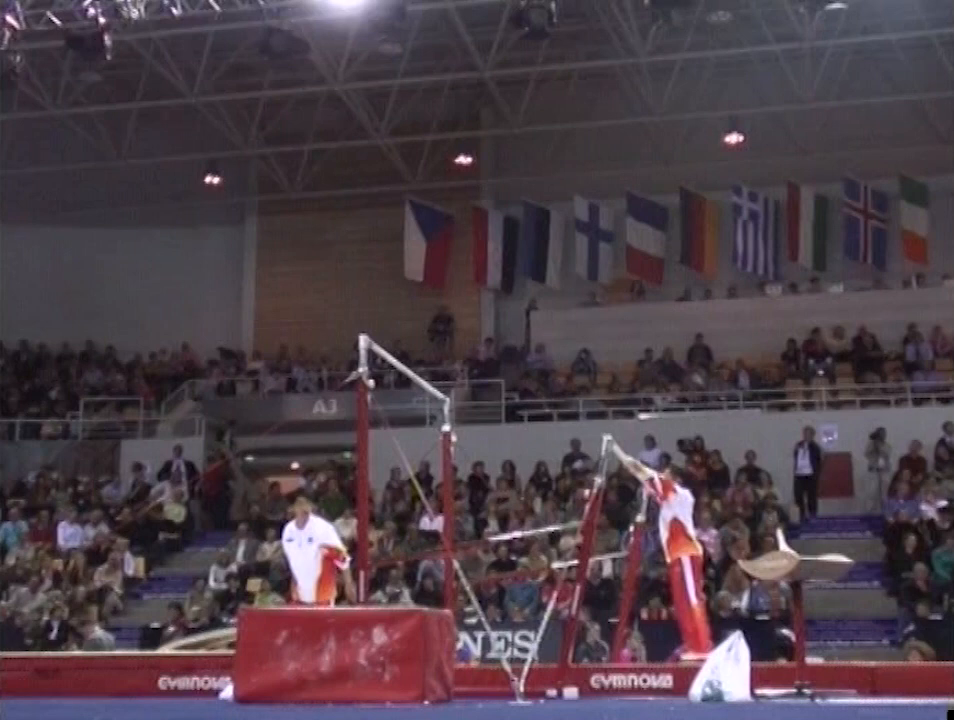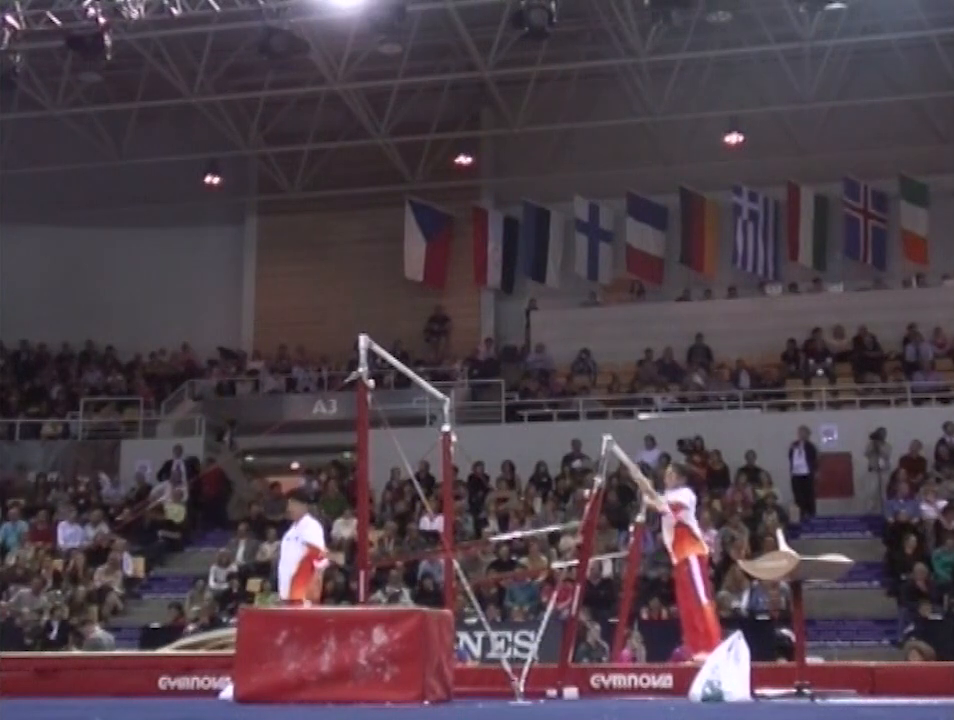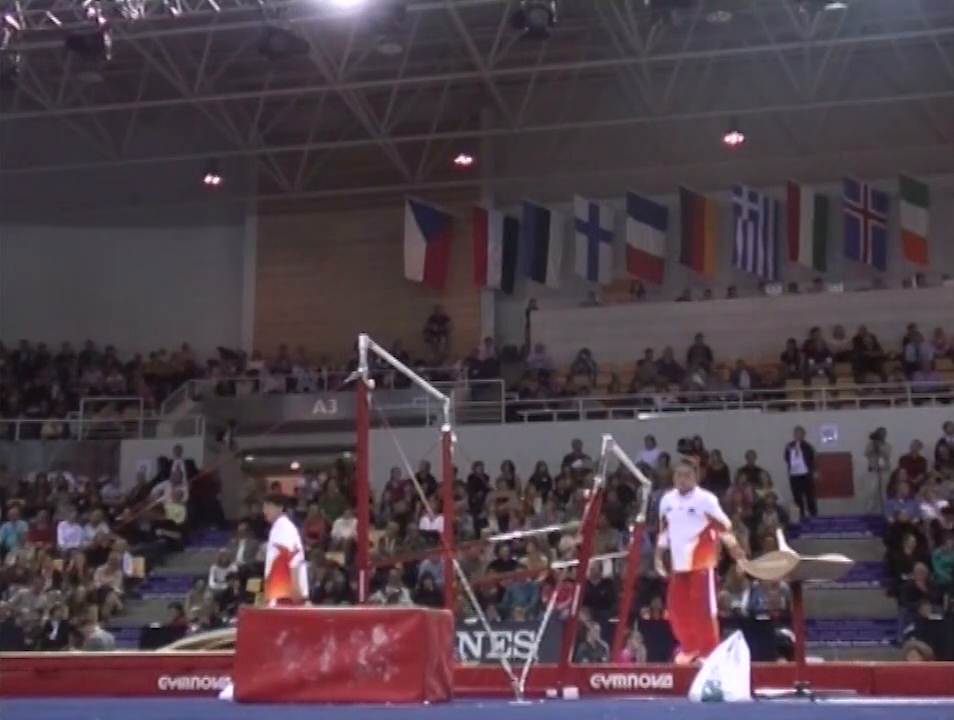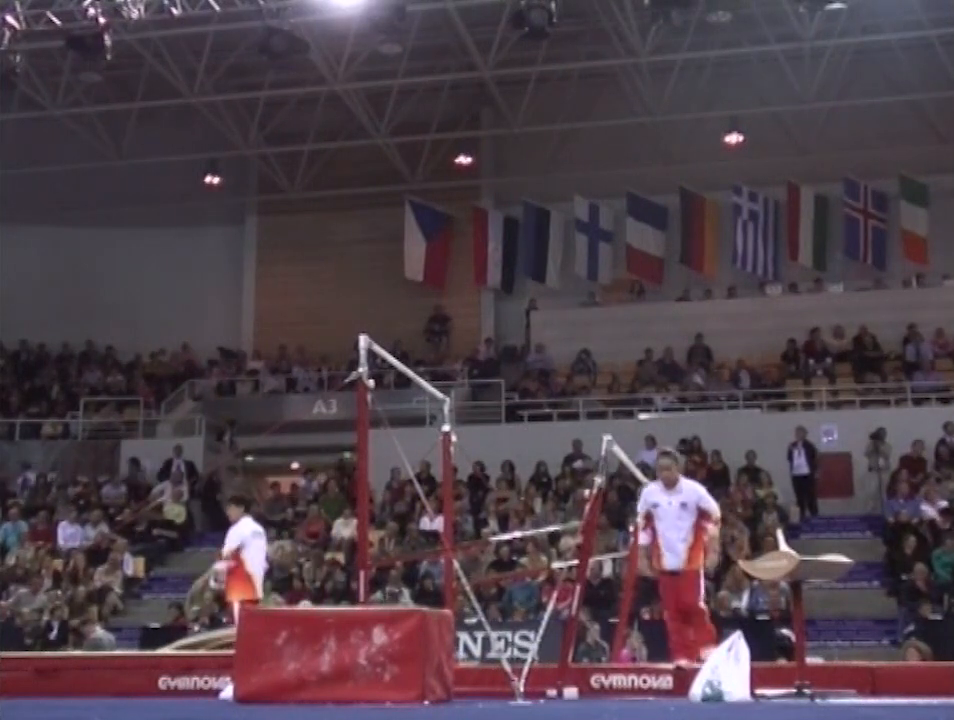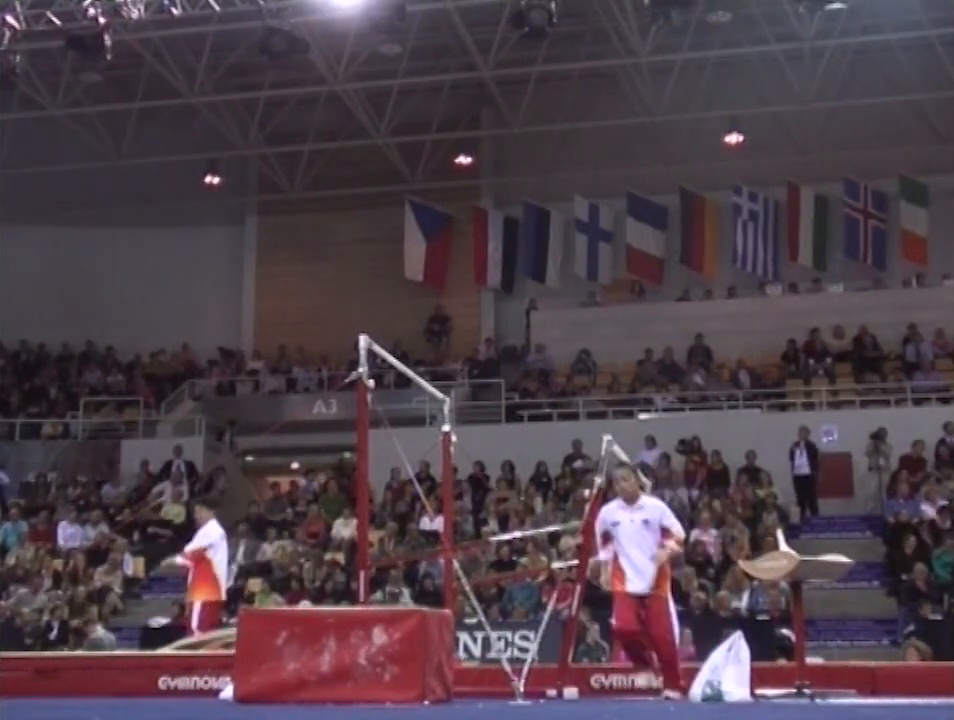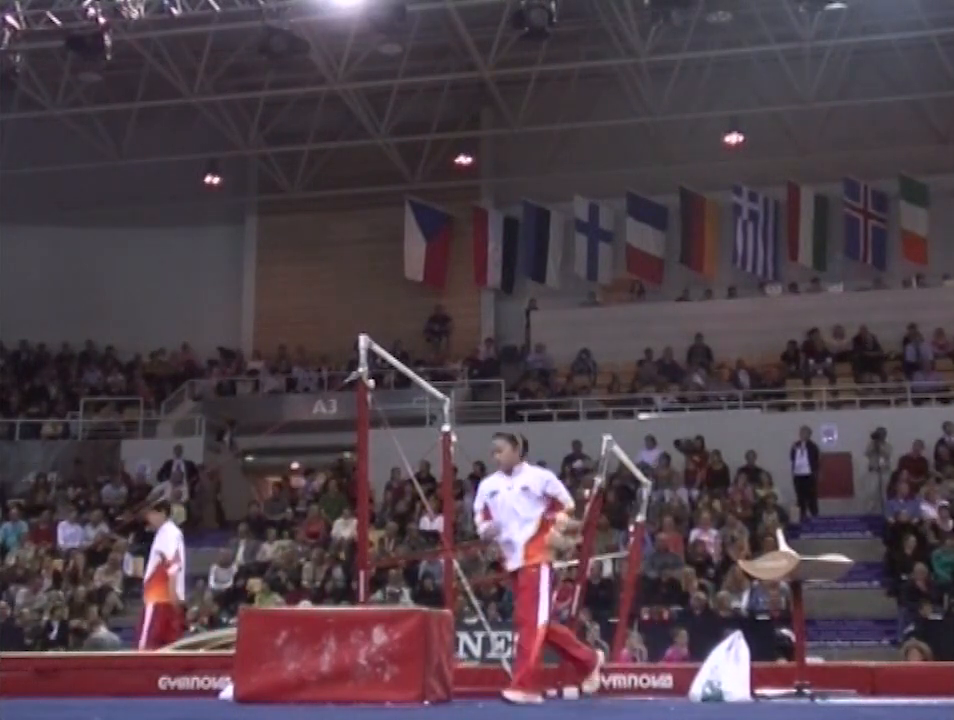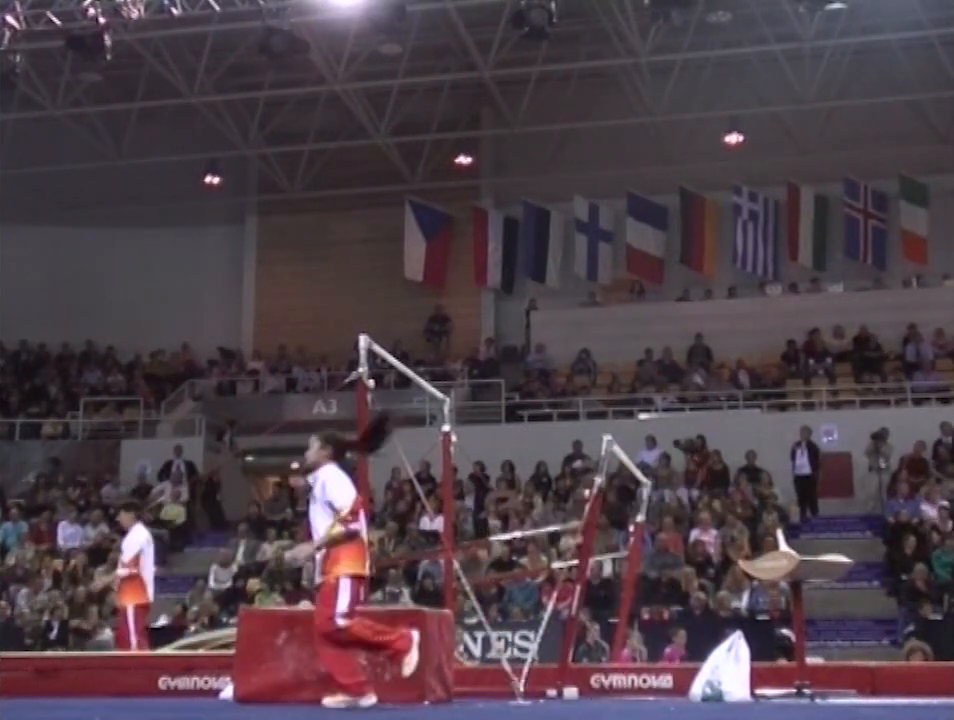
dt=0.5s
person 1, frame 1
left shoulder: (681, 495)
right shoulder: (668, 498)
left elbow: (658, 481)
right elbow: (652, 485)
left wrist: (637, 466)
right wrist: (635, 469)
left hip: (685, 554)
right hip: (676, 555)
left knee: (690, 600)
right knee: (682, 602)
left ankle: (701, 647)
right ankle: (695, 648)
person 1, frame 2
left shoulder: (684, 495)
right shoulder: (672, 496)
left elbow: (666, 505)
right elbow: (658, 501)
left wrist: (643, 483)
right wrist: (641, 481)
left hip: (691, 554)
right hip: (680, 556)
left knee: (700, 600)
right knee: (686, 605)
left ankle: (711, 647)
right ankle: (696, 650)
person 1, frame 3
left shoulder: (706, 499)
right shoulder: (667, 500)
left elbow: (724, 527)
right elbow: (664, 530)
left wrist: (738, 555)
right wrist: (658, 556)
left hip: (702, 562)
right hip: (677, 564)
left knee: (705, 609)
right knee: (677, 608)
left ankle: (709, 653)
right ankle: (690, 647)
person 1, frame 4
left shoulder: (695, 491)
right shoulder: (649, 493)
left elbow: (713, 518)
right elbow: (644, 525)
left wrist: (713, 550)
right wrist: (642, 557)
left hip: (691, 559)
right hip: (663, 560)
left knee: (691, 603)
right knee: (672, 608)
left ankle: (706, 642)
right ankle: (682, 654)
person 1, frame 5
left shoulder: (654, 507)
right shoulder: (607, 513)
left elbow: (678, 537)
right elbow: (604, 544)
left wrist: (666, 553)
right wrist: (604, 570)
left hip: (655, 582)
right hip: (624, 583)
left knee: (663, 635)
right knee: (624, 628)
left ankle: (673, 685)
right ankle: (643, 662)
person 1, frame 6
left shoulder: (541, 476)
right shoulder: (487, 485)
left elbow: (566, 506)
right elbow: (481, 521)
left wrist: (556, 531)
right wrist: (486, 530)
left hip: (537, 556)
right hip: (513, 560)
left knee: (532, 619)
right knee: (537, 621)
left ankle: (526, 686)
right ankle: (588, 660)
person 1, frame 7
left shoulder: (331, 479)
right shoulder: (320, 483)
left elbow: (352, 519)
left wrist: (314, 546)
right wrist: (307, 549)
left hip: (346, 562)
right hip: (335, 563)
left knee: (334, 622)
right knee: (324, 629)
left ankle: (402, 641)
right ankle: (357, 689)
